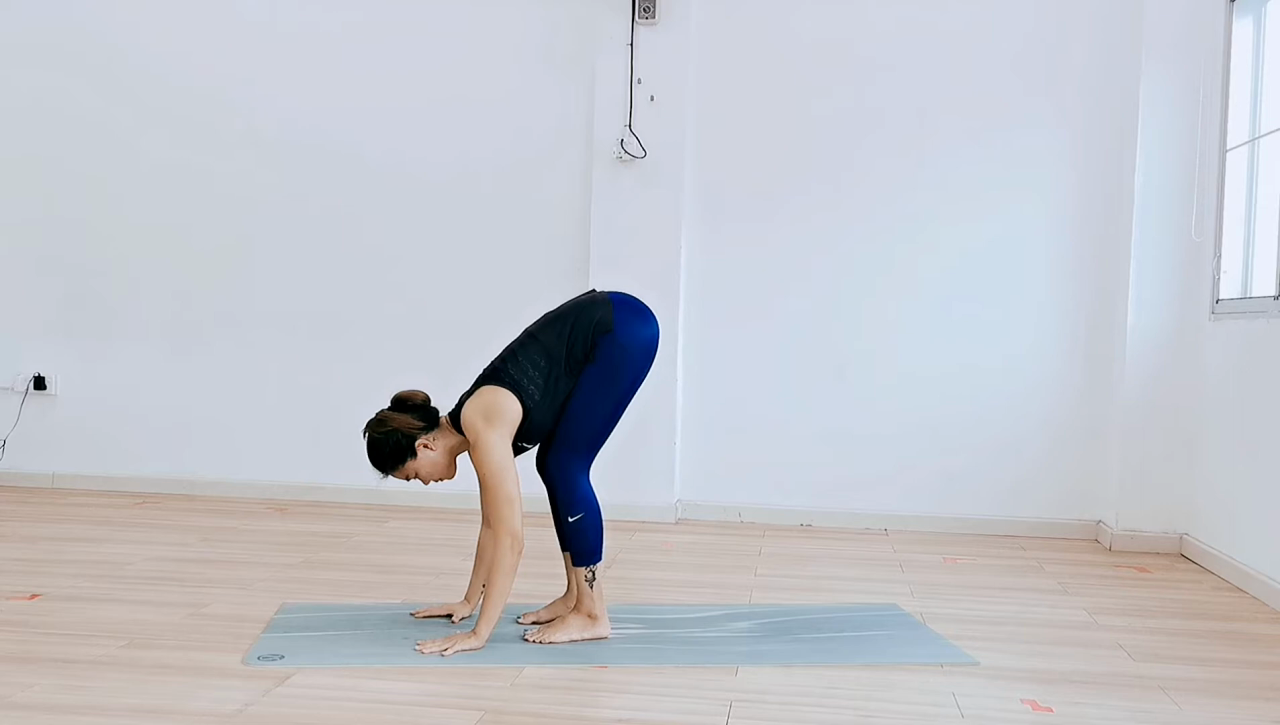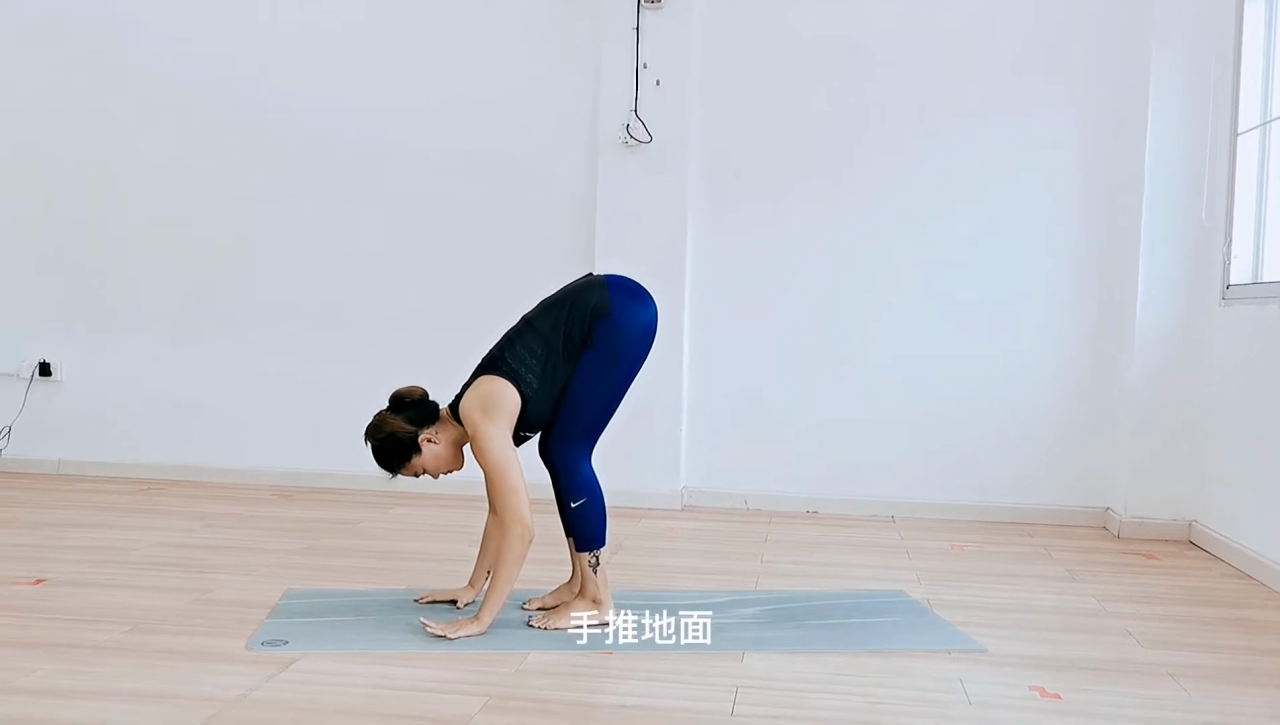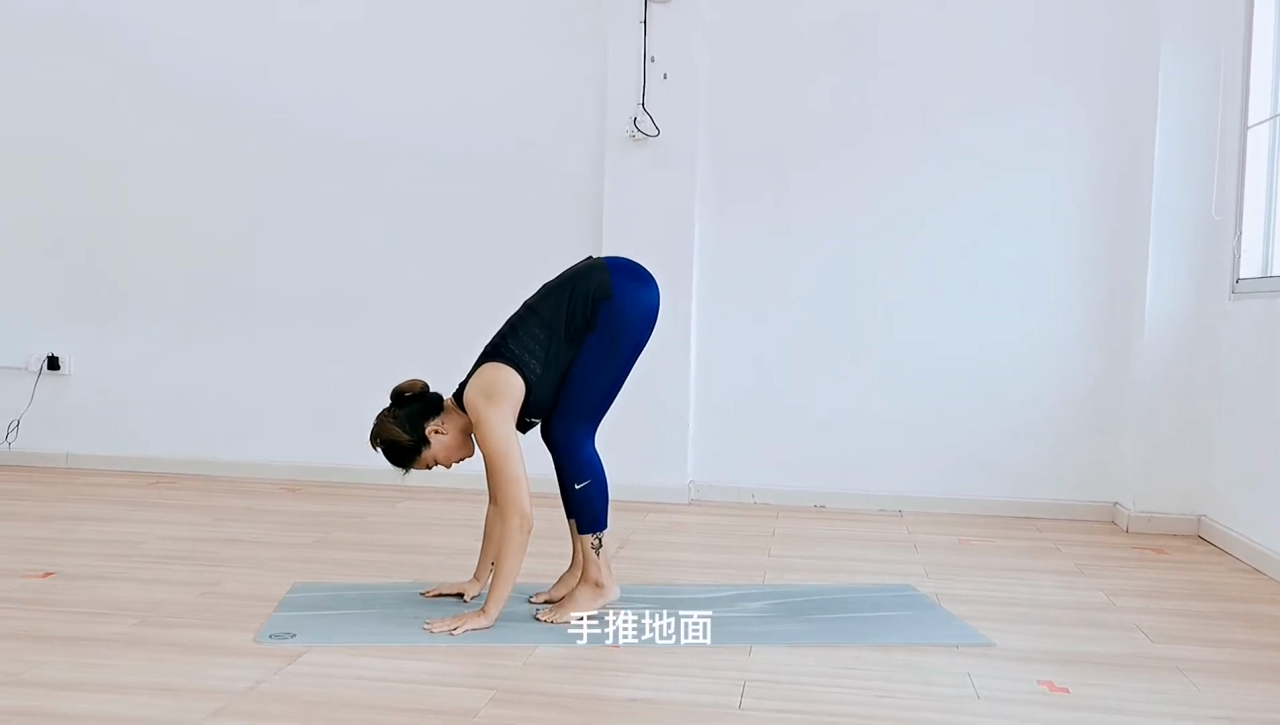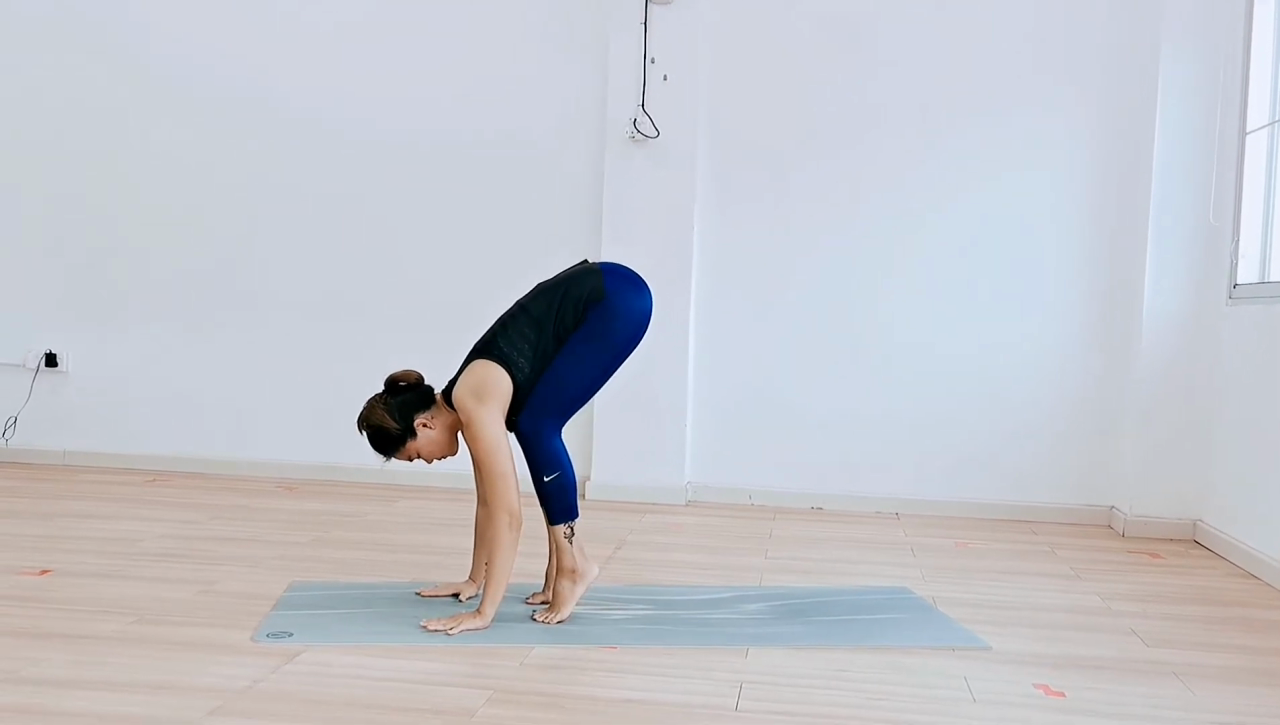
dt=1s
person 1, frame 1
left shoulder: (483, 431)
right shoulder: (472, 427)
left elbow: (510, 539)
right elbow: (492, 524)
left wrist: (479, 633)
right wrist: (469, 601)
left hip: (624, 328)
right hip: (600, 331)
left knee: (565, 469)
right knee: (553, 466)
left ankle: (592, 613)
right ankle: (576, 595)
person 1, frame 2
left shoulder: (483, 423)
right shoulder: (472, 417)
left elbow: (520, 528)
right elbow: (501, 512)
left wrist: (481, 620)
right wrist: (473, 587)
left hip: (622, 312)
right hip: (600, 314)
left knee: (567, 454)
right knee: (557, 452)
left ankle: (596, 598)
right ankle: (580, 582)
person 1, frame 3
left shoulder: (485, 408)
right shoulder: (475, 408)
left elbow: (519, 517)
right elbow: (500, 502)
left wrist: (488, 612)
right wrist: (478, 579)
left hip: (624, 294)
right hip: (600, 297)
left knee: (570, 436)
right knee: (558, 433)
left ankle: (597, 578)
right ankle: (581, 566)
person 1, frame 4
left shoulder: (473, 404)
right shoulder: (465, 405)
left elbow: (507, 513)
right elbow: (488, 499)
left wrist: (484, 613)
right wrist: (475, 580)
left hip: (617, 298)
right hip: (592, 301)
left knee: (536, 428)
right knee: (536, 429)
left ankle: (574, 564)
right ankle: (560, 565)
